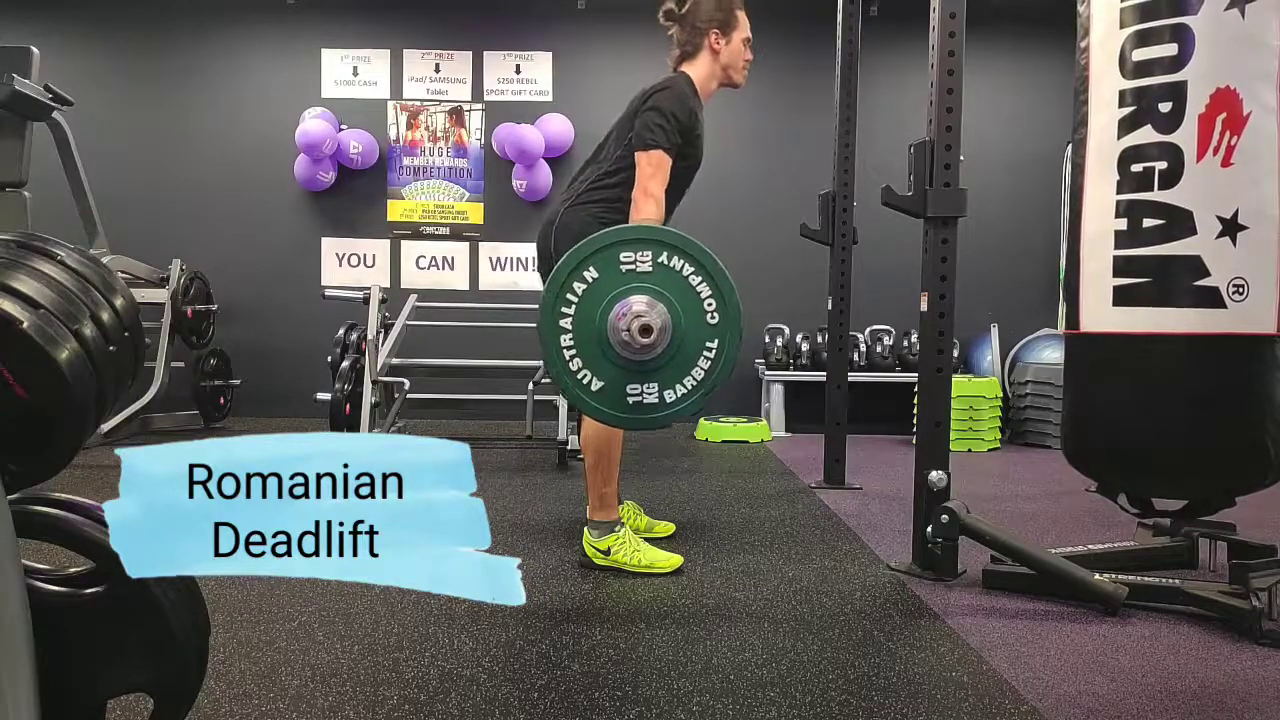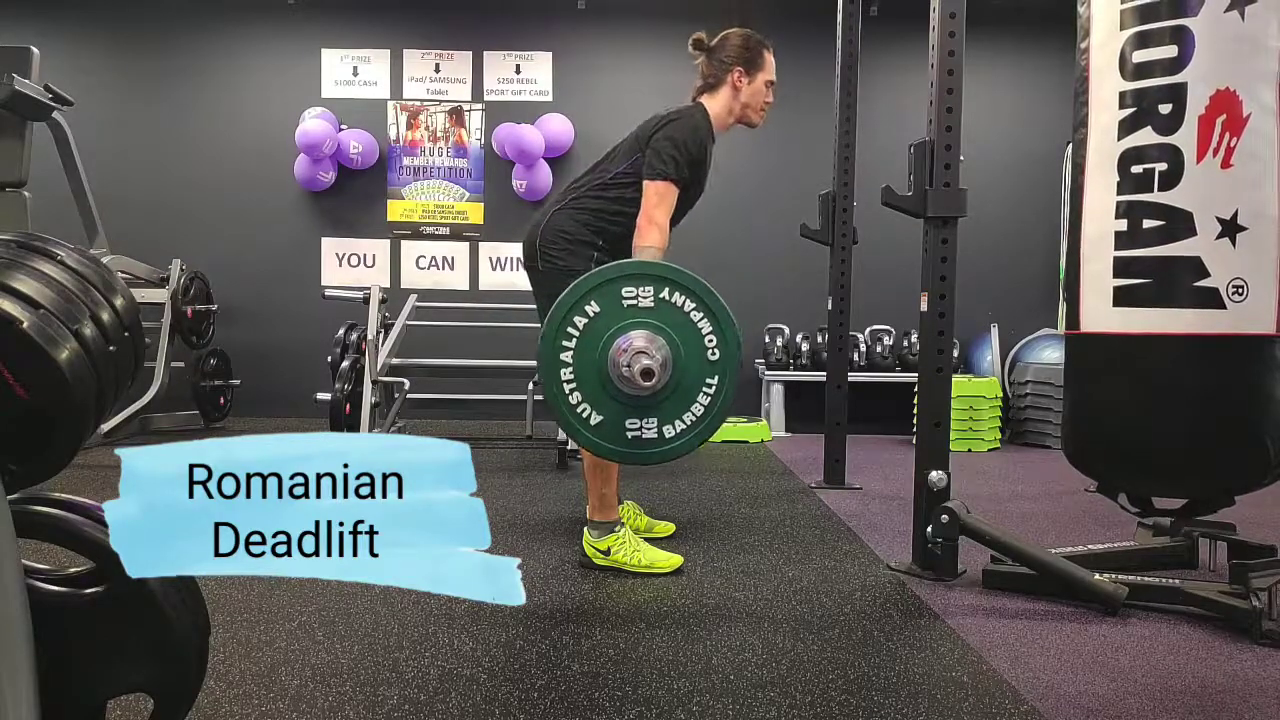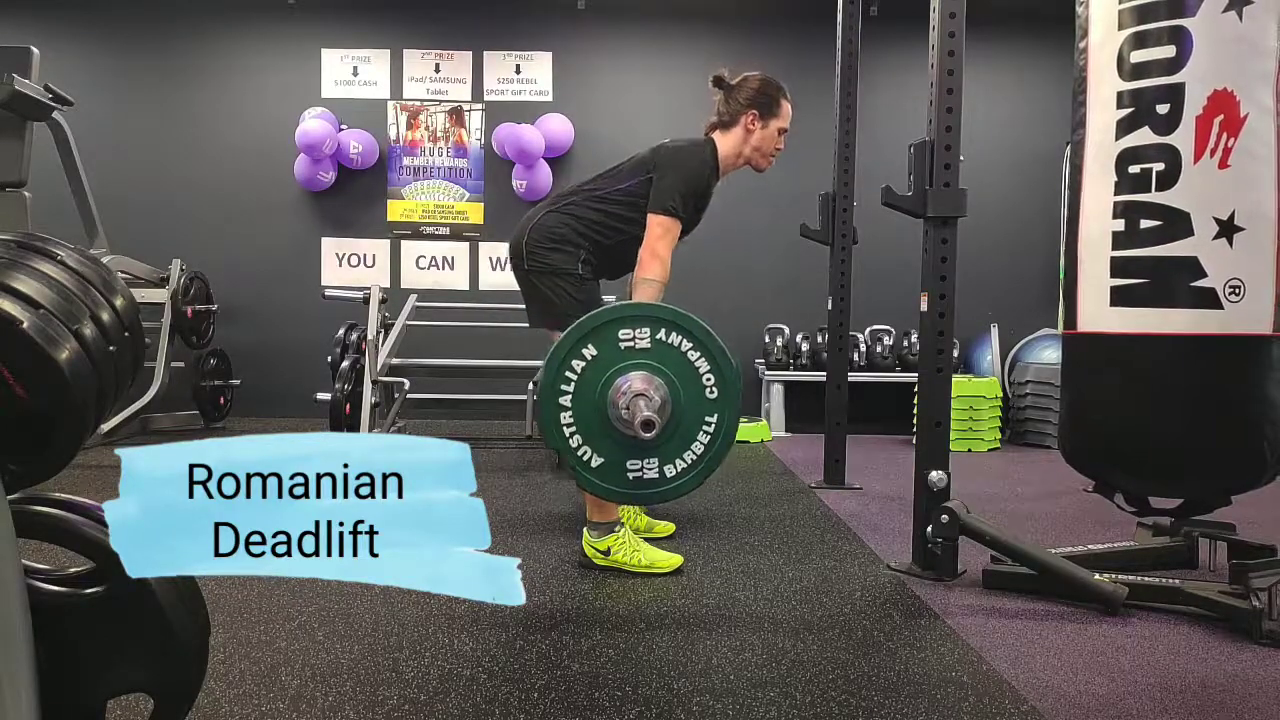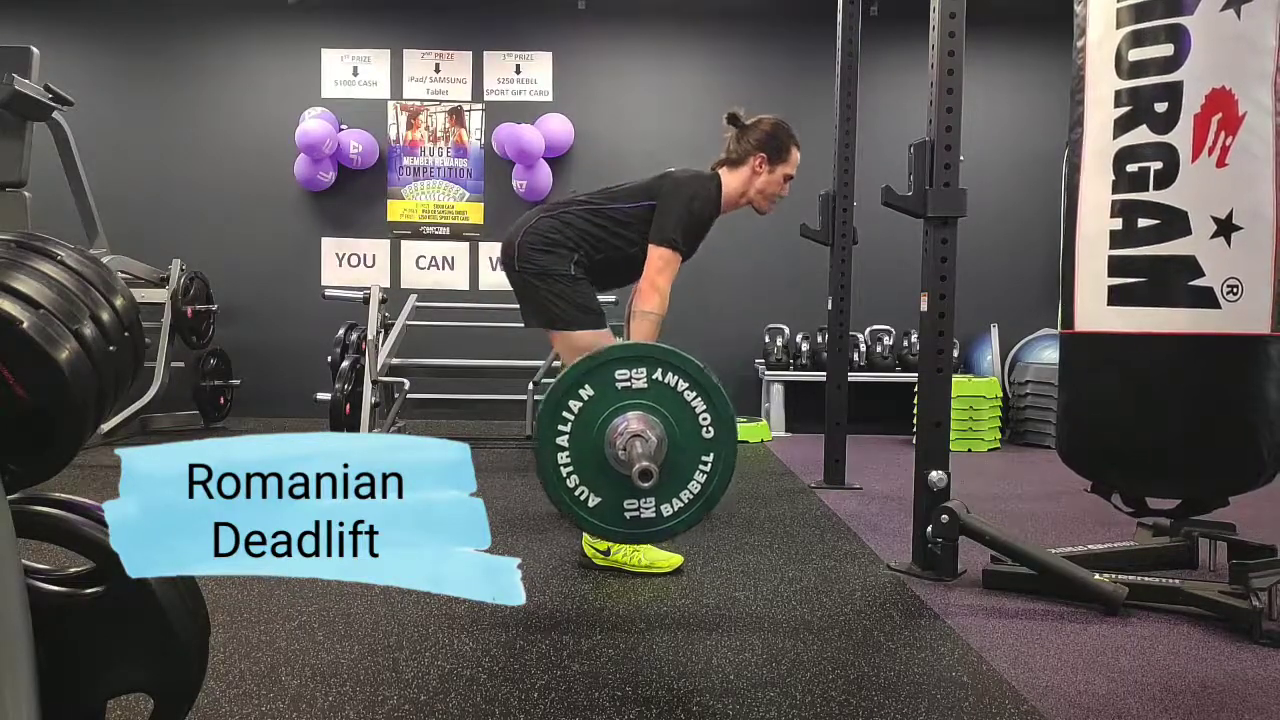
dt=0.4s
person 1, frame 1
left shoulder: (681, 101)
right shoulder: (673, 99)
right elbow: (646, 195)
left hip: (587, 243)
right hip: (582, 243)
left ankle: (609, 509)
right ankle: (603, 535)
person 1, frame 2
left shoulder: (692, 130)
right shoulder: (687, 130)
left elbow: (651, 222)
right elbow: (651, 223)
left hip: (572, 248)
right hip: (569, 249)
left ankle: (609, 509)
right ankle: (604, 535)
person 1, frame 3
left shoulder: (695, 163)
right shoulder: (692, 163)
left elbow: (648, 253)
right elbow: (654, 255)
left hip: (553, 249)
right hip: (553, 250)
left ankle: (611, 508)
right ankle: (604, 536)
person 1, frame 4
left shoulder: (696, 194)
right shoulder: (694, 196)
left elbow: (646, 284)
right elbow: (654, 288)
left hip: (541, 251)
right hip: (545, 253)
right ankle: (606, 537)
